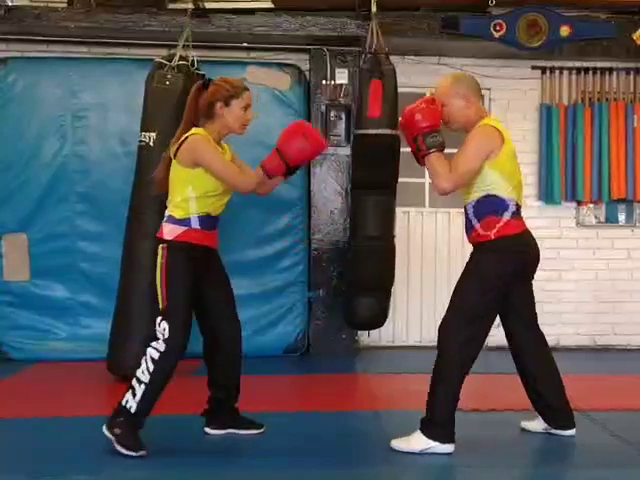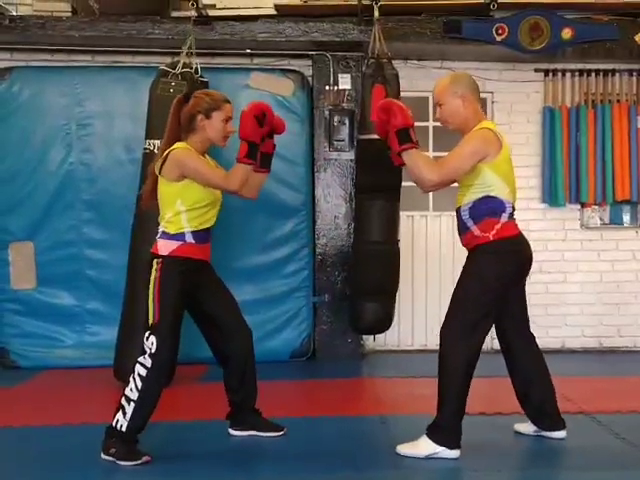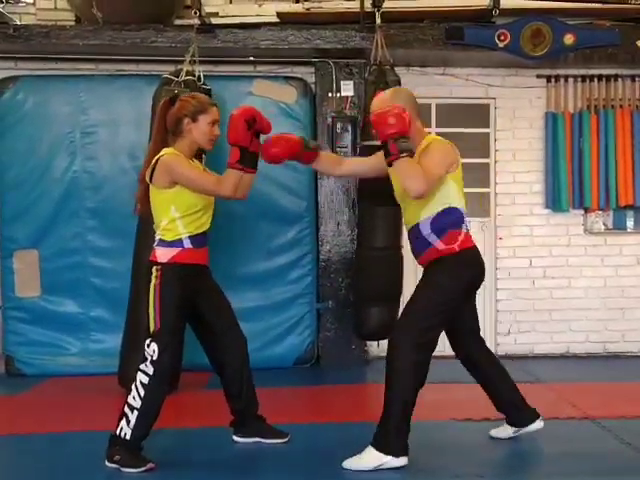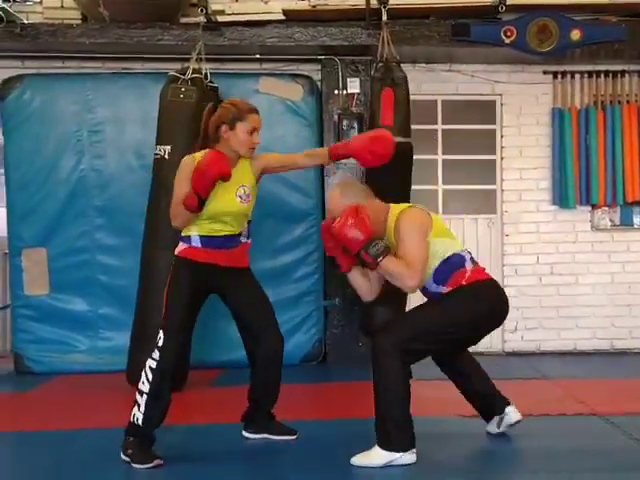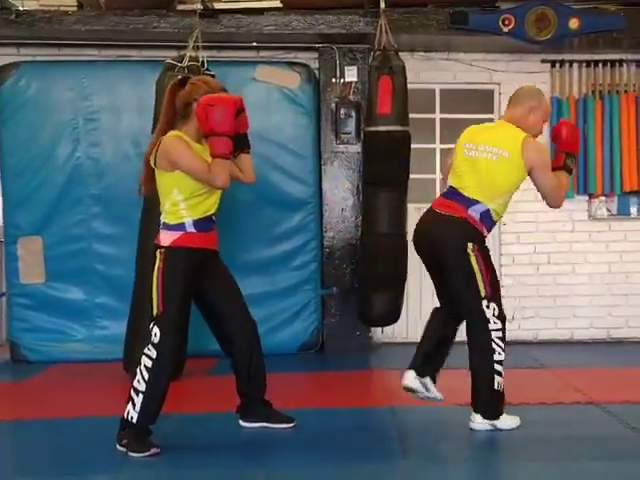
dt=1s
person 1, frame 1
left shoulder: (221, 147)
right shoulder: (196, 141)
left elbow: (260, 184)
right elbow: (245, 184)
left wrist: (291, 161)
right wrist: (284, 156)
left hip: (204, 250)
right hip: (177, 249)
left knee: (225, 332)
right knee: (172, 336)
left ankle: (221, 414)
right ankle: (123, 423)
person 1, frame 2
left shoulder: (205, 161)
right shoulder: (180, 155)
left elbow: (250, 190)
right elbow: (233, 183)
left wrist: (265, 146)
right wrist: (249, 141)
left hip: (199, 265)
right hip: (171, 265)
left knee: (238, 336)
right knee: (159, 352)
left ankle: (244, 416)
right ankle: (118, 438)
person 1, frame 3
left shoulder: (193, 164)
right shoulder: (169, 162)
left elbow: (240, 191)
right elbow: (226, 189)
left wrist: (251, 145)
right wrist: (239, 143)
left hip: (197, 270)
right hip: (171, 271)
left knee: (232, 344)
right knee: (161, 358)
left ankle: (247, 422)
right ankle: (122, 446)
person 1, frame 4
left shoulder: (256, 164)
right shoulder: (192, 164)
left elbow: (310, 158)
right elbow: (178, 220)
left wrist: (351, 147)
right wrist: (201, 189)
left hip: (235, 266)
right hip: (193, 264)
left knee: (267, 341)
right knee: (170, 348)
left ankle: (258, 419)
right ankle: (138, 437)
person 1, frame 5
left shoulder: (204, 145)
right shoulder: (172, 143)
left elbow: (247, 176)
right elbow: (219, 179)
left wrist: (238, 134)
right wrist: (221, 134)
left hip: (207, 252)
right hip: (178, 253)
left knee: (243, 328)
right knee: (166, 340)
left ankle: (253, 407)
right ankle: (132, 429)
person 2, frame 1
left shoulder: (485, 133)
right shoulder: (488, 134)
left elbow: (446, 184)
right elbow: (450, 181)
left wrist: (431, 138)
right wrist: (423, 145)
left hip: (499, 250)
right hip: (514, 248)
left knee: (456, 334)
right knee: (525, 332)
left ankle: (436, 432)
right ankle: (558, 418)
person 2, frame 2
left shoulder: (482, 136)
right shoulder: (477, 139)
left elbow: (433, 177)
right elbow: (429, 182)
left wrist: (403, 138)
right wrist: (399, 146)
left hip: (495, 253)
right hip: (505, 252)
left knee: (457, 338)
right knee: (516, 335)
left ankle: (444, 438)
right ankle: (548, 420)
person 2, frame 3
left shoulder: (439, 148)
right shoulder: (396, 155)
left elbow: (416, 187)
right elbow: (340, 166)
left wrist: (398, 143)
right wrist: (300, 149)
left hip: (455, 263)
right hip: (450, 266)
left knee: (405, 344)
right knee: (469, 344)
left ankle: (389, 447)
right ankle: (522, 417)
person 2, frame 4
left shoulder: (408, 218)
right shoulder: (383, 230)
left elbow: (411, 280)
right elbow: (369, 293)
left wrist: (370, 249)
right wrist: (345, 258)
left hip: (477, 298)
right hip: (484, 299)
left knee: (388, 345)
right knee: (447, 350)
left ankle: (396, 445)
right ankle: (499, 409)
person 2, frame 5
left shoulder: (471, 133)
right shoulder: (528, 146)
right elbow: (555, 199)
right wrist: (567, 161)
left hip: (430, 225)
right hip: (461, 234)
left knee: (453, 307)
right knee: (487, 321)
left ankle: (419, 373)
right ankle: (487, 413)
